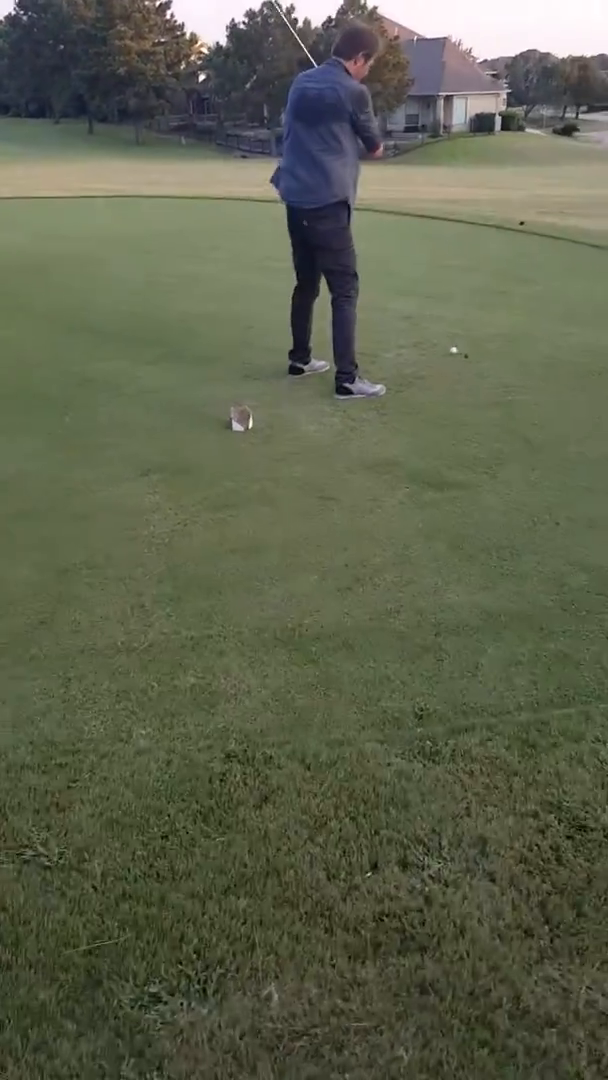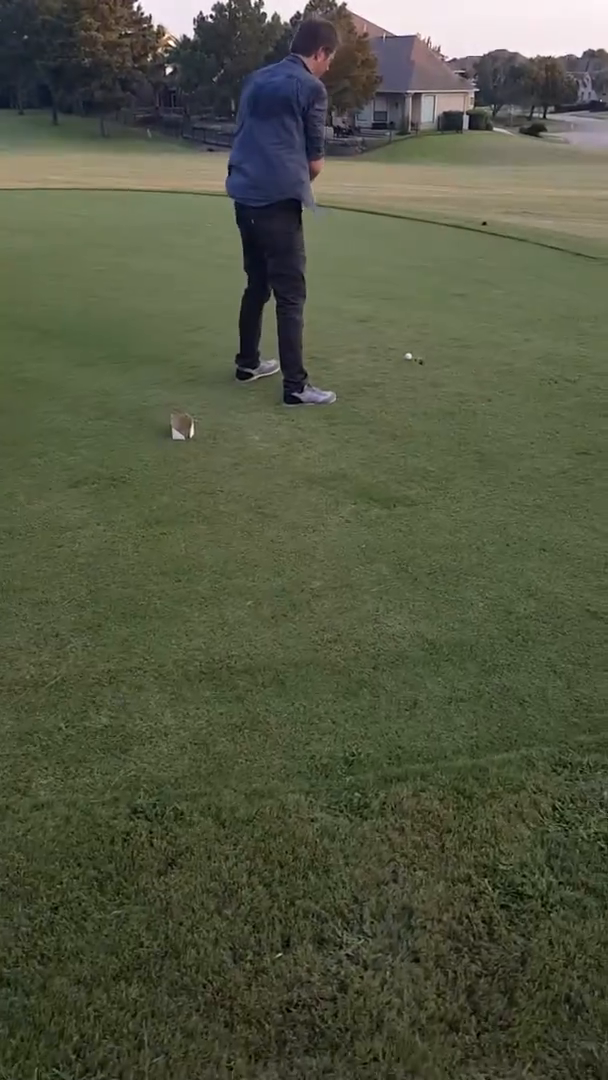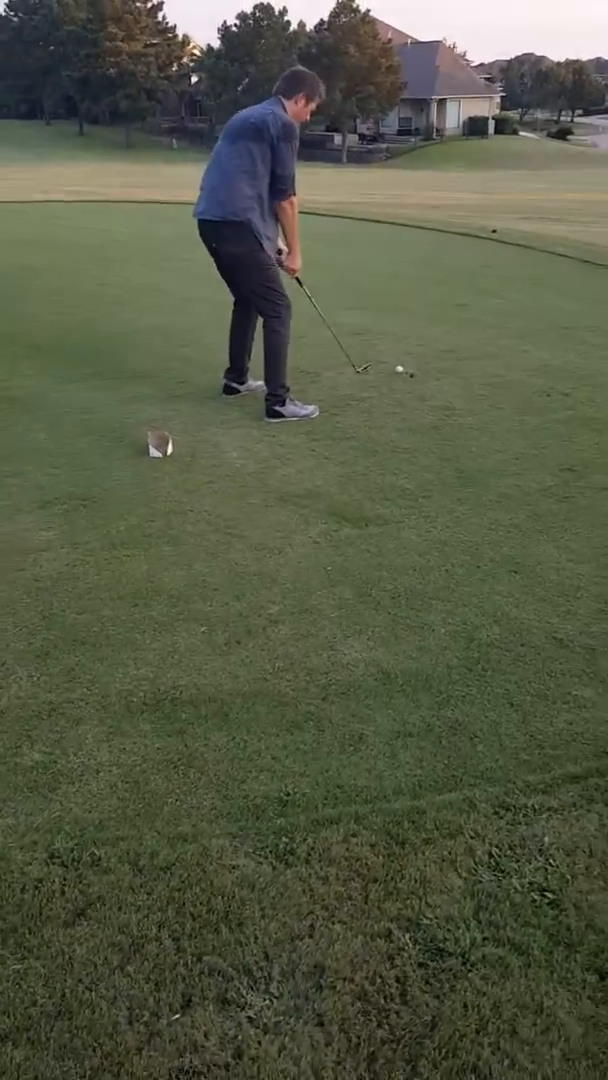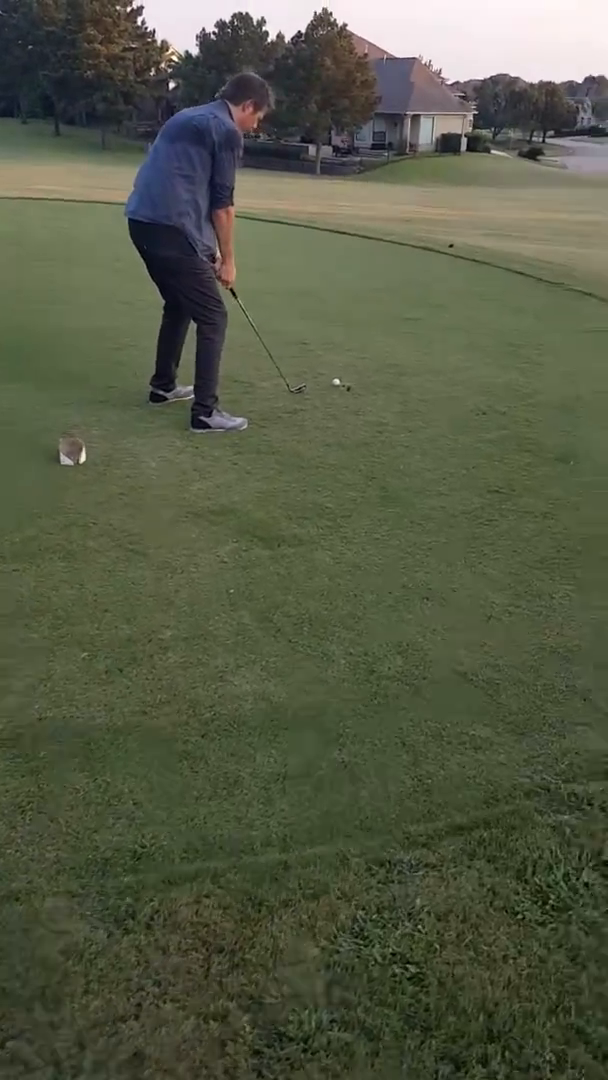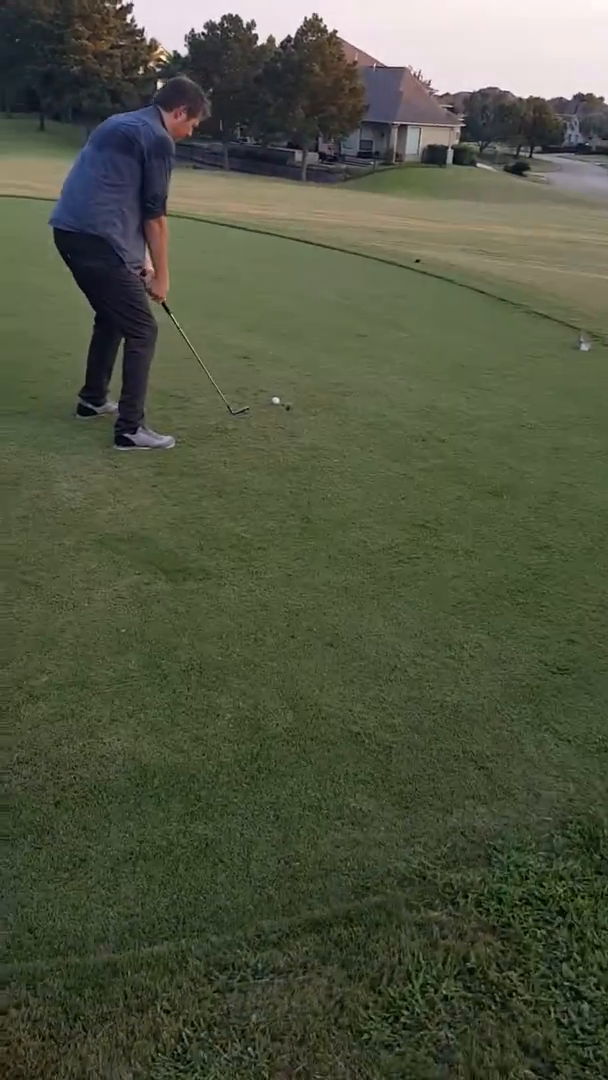
dt=0.5s
person 1, frame 1
left shoulder: (301, 83)
right shoulder: (354, 92)
right elbow: (375, 150)
left hip: (295, 199)
right hip: (327, 203)
left knee: (305, 283)
right knee: (344, 289)
left ankle: (300, 359)
right ankle: (347, 377)
person 1, frame 2
left shoulder: (257, 79)
right shoulder: (310, 88)
right elbow: (315, 161)
left hip: (245, 197)
right hip: (279, 200)
left knee: (257, 283)
right knee: (290, 294)
left ankle: (247, 362)
right ankle: (295, 386)
person 1, frame 3
left shoulder: (247, 116)
right shoulder: (284, 125)
right elbow: (284, 195)
left wrist: (272, 240)
right wrist: (294, 250)
left hip: (211, 220)
right hip: (236, 224)
left knee: (247, 299)
right knee: (277, 309)
left ankle: (236, 379)
right ankle: (278, 401)
person 1, frame 4
left shoulder: (189, 118)
right shoulder: (227, 131)
right elbow: (221, 203)
left wrist: (209, 249)
right wrist: (228, 260)
left hip: (143, 221)
right hip: (170, 228)
left knee: (178, 305)
right knee: (212, 317)
left ankle: (163, 385)
right ankle: (205, 412)
person 1, frame 5
left shoulder: (123, 123)
right shoulder: (159, 139)
right elbow: (154, 214)
left wrist: (140, 259)
right wrist: (161, 275)
left hip: (70, 230)
right hip: (96, 237)
left knee: (111, 317)
right knee: (142, 330)
left ankle: (92, 399)
right ankle: (130, 428)
